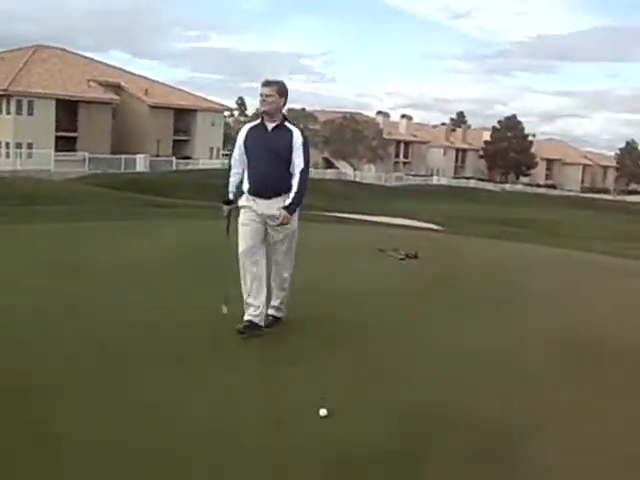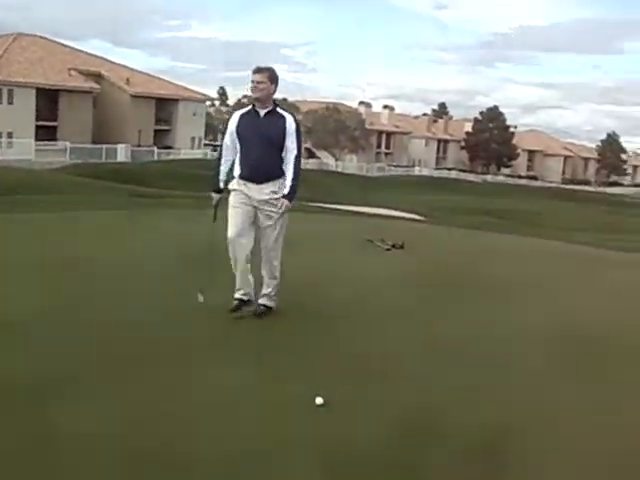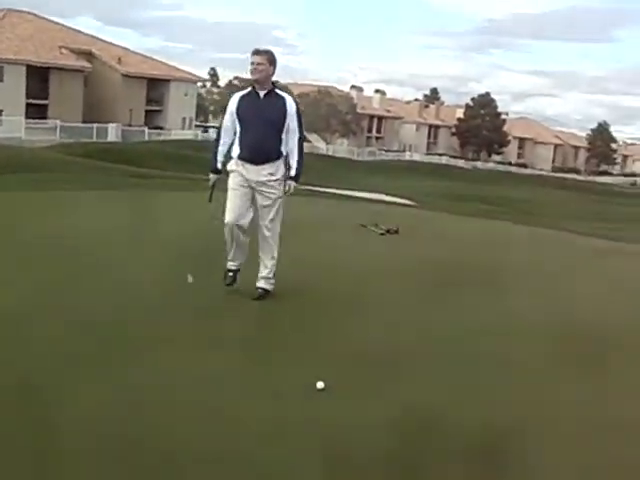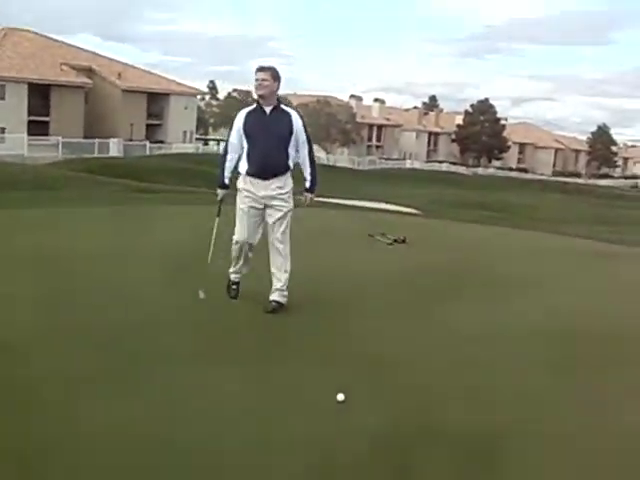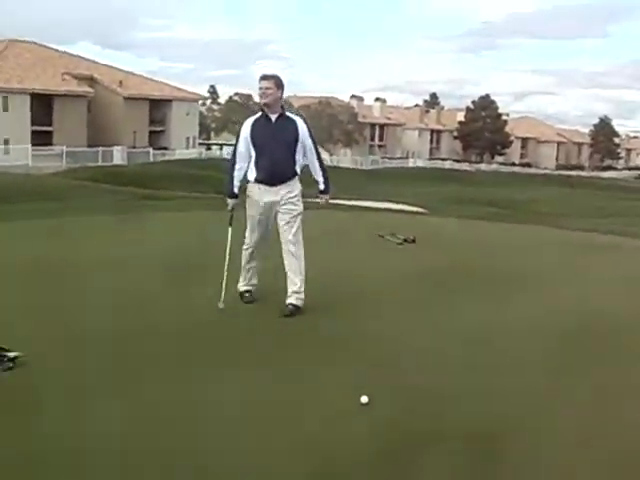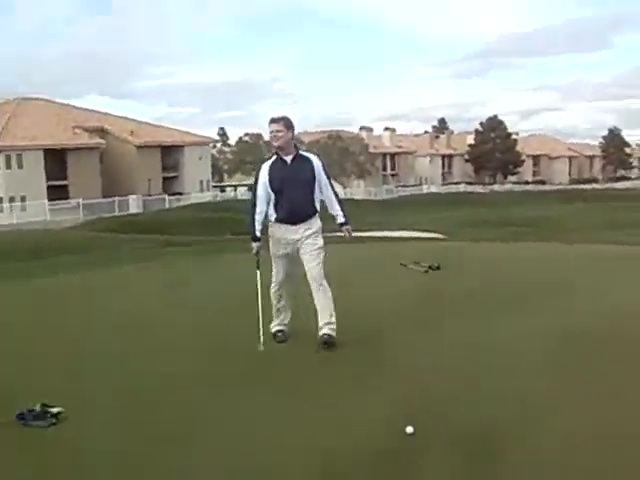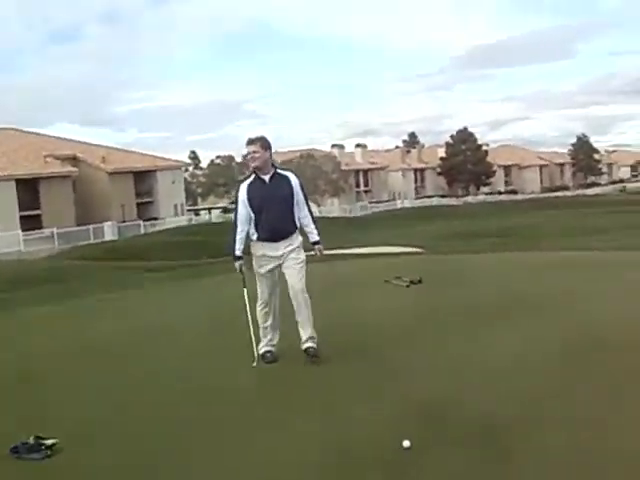
dt=0.1s
person 1, frame 1
left shoulder: (295, 135)
right shoulder: (247, 131)
left elbow: (300, 173)
right elbow: (236, 166)
left wrist: (290, 206)
right wrist: (229, 198)
left hip: (282, 205)
right hip: (251, 203)
left knee: (280, 262)
right knee: (247, 254)
left ankle: (276, 310)
right ankle: (254, 315)
person 1, frame 2
left shoulder: (287, 121)
right shoulder: (238, 118)
left elbow: (293, 159)
right elbow: (227, 153)
left wrist: (289, 194)
right wrist: (218, 186)
left hip: (273, 190)
right hip: (242, 187)
left knee: (270, 248)
right knee: (236, 236)
left ankle: (267, 298)
right ankle: (243, 293)
person 1, frame 3
left shoulder: (286, 102)
right shoulder: (238, 100)
left elbow: (295, 139)
right elbow: (225, 134)
left wrist: (294, 175)
right wrist: (215, 167)
left hip: (272, 171)
right hip: (240, 169)
left knee: (268, 229)
right knee: (233, 221)
left ankle: (266, 281)
right ankle: (234, 263)
person 1, frame 4
left shoulder: (292, 117)
right shoulder: (244, 116)
left elbow: (304, 152)
right elbow: (232, 150)
left wrist: (310, 185)
right wrist: (223, 183)
left hip: (280, 186)
right hip: (249, 184)
left knee: (279, 242)
right knee: (242, 238)
left ankle: (279, 295)
right ankle: (236, 275)
person 1, frame 5
left shoulder: (297, 123)
right shoulder: (250, 126)
left elbow: (311, 154)
right elbow: (239, 160)
left wrist: (324, 186)
right wrist: (233, 192)
left hip: (289, 191)
right hip: (258, 191)
left knee: (292, 244)
right knee: (252, 243)
left ankle: (295, 297)
right ankle: (247, 285)
person 1, frame 6
left shoulder: (312, 162)
right shoulder: (267, 168)
left elbow: (327, 191)
right elbow: (259, 202)
left wrist: (342, 220)
right wrist: (256, 236)
left hip: (310, 228)
right hip: (280, 230)
left knee: (317, 277)
right knee: (279, 281)
left ankle: (327, 329)
right ankle: (279, 324)
person 1, frame 7
left shoulder: (290, 179)
right shoulder: (246, 188)
left elbow: (304, 210)
right elbow: (241, 222)
left wrist: (315, 239)
right wrist: (238, 255)
left hip: (292, 245)
right hip: (263, 249)
left knee: (299, 292)
right knee: (266, 300)
left ankle: (309, 342)
right ankle: (267, 346)
